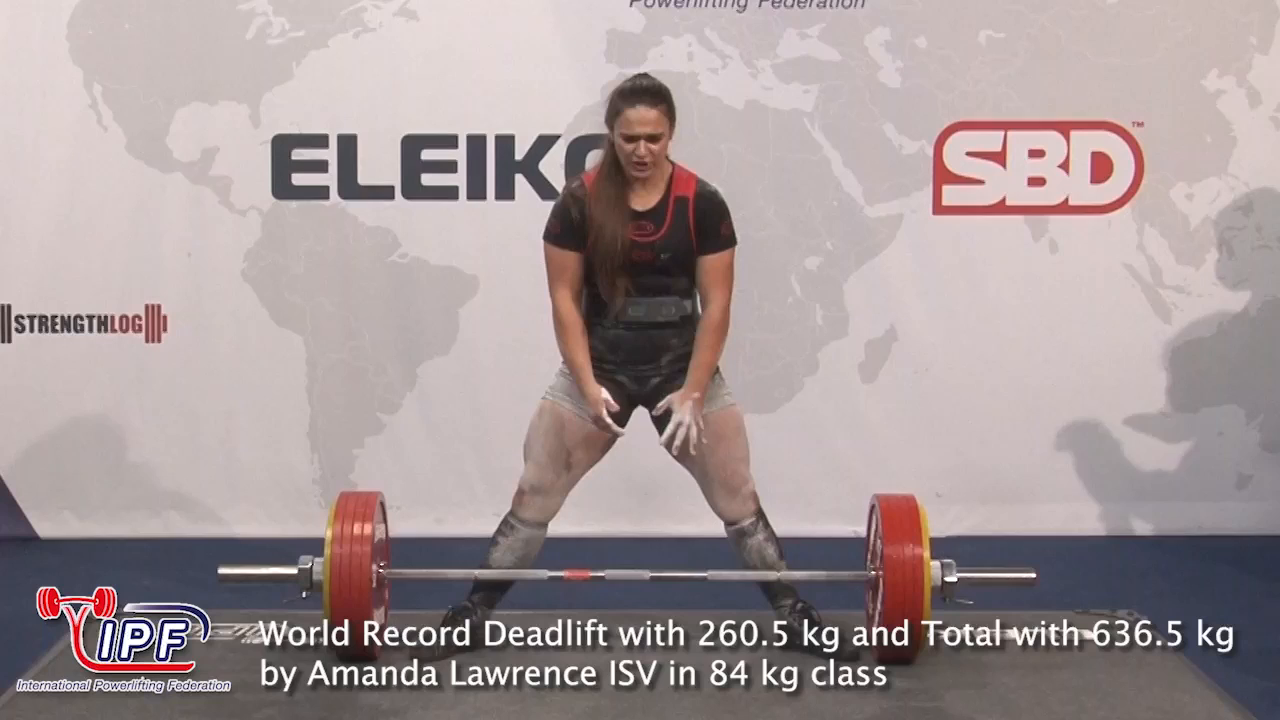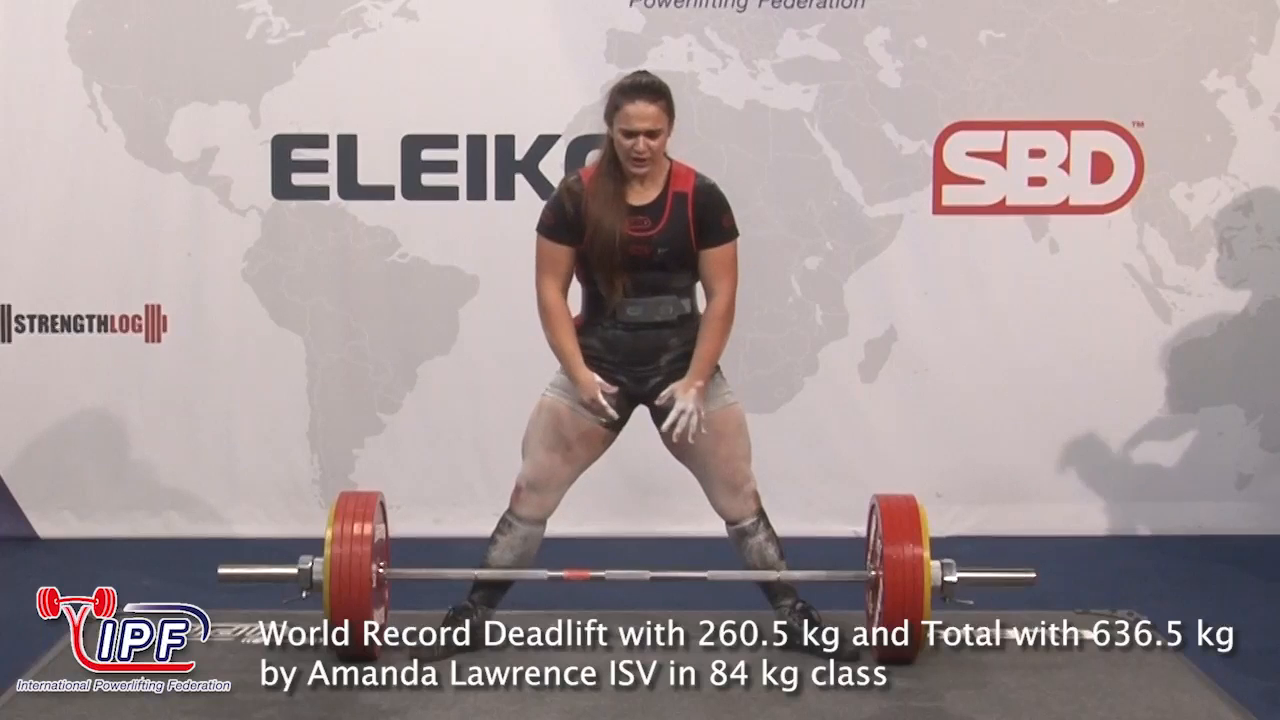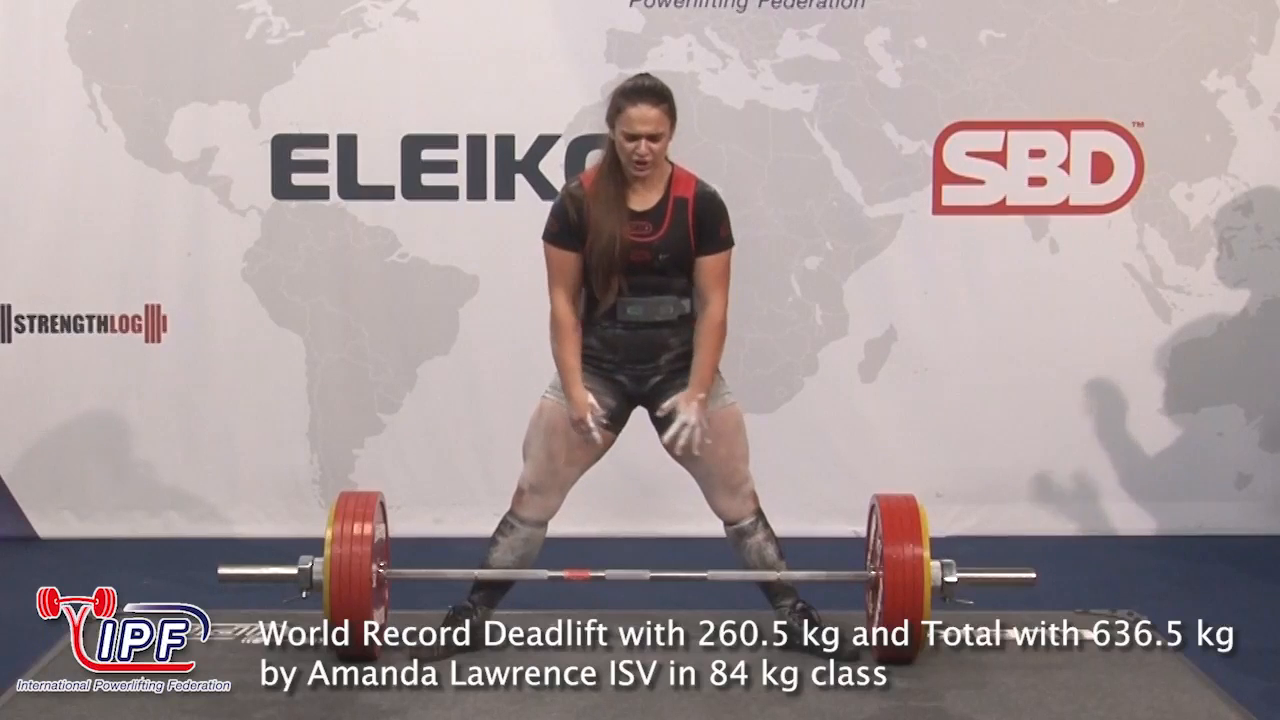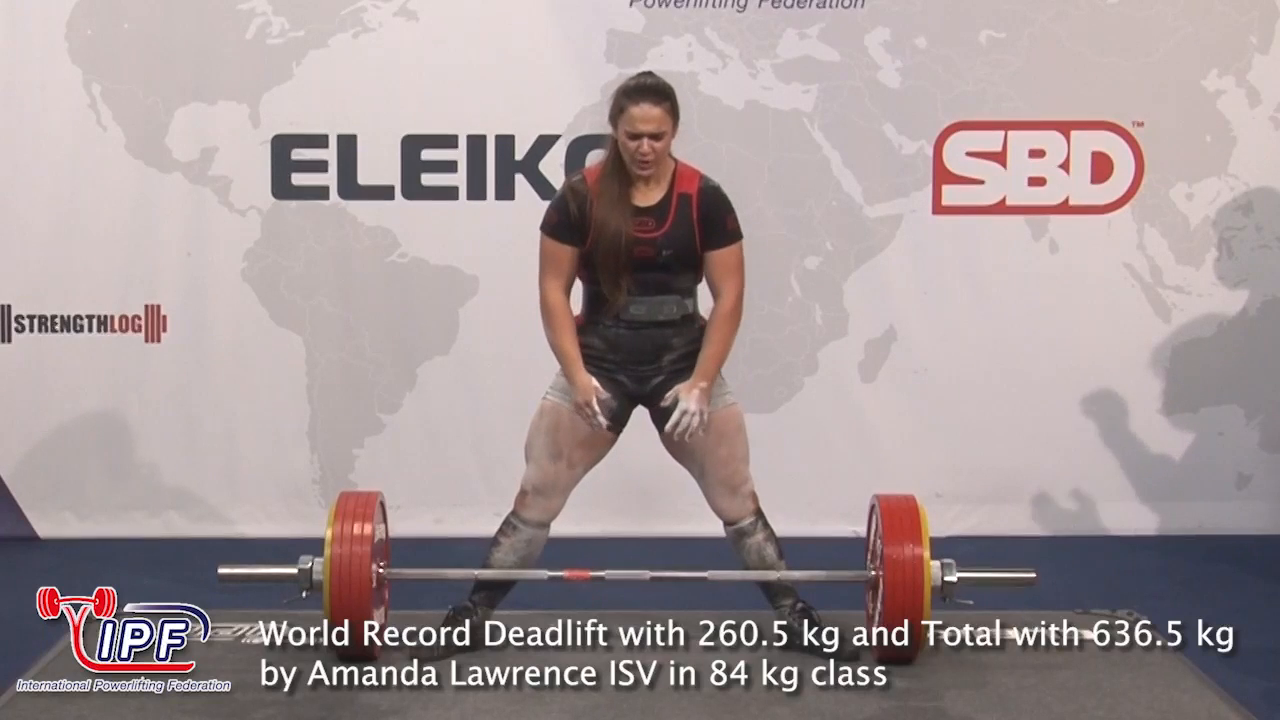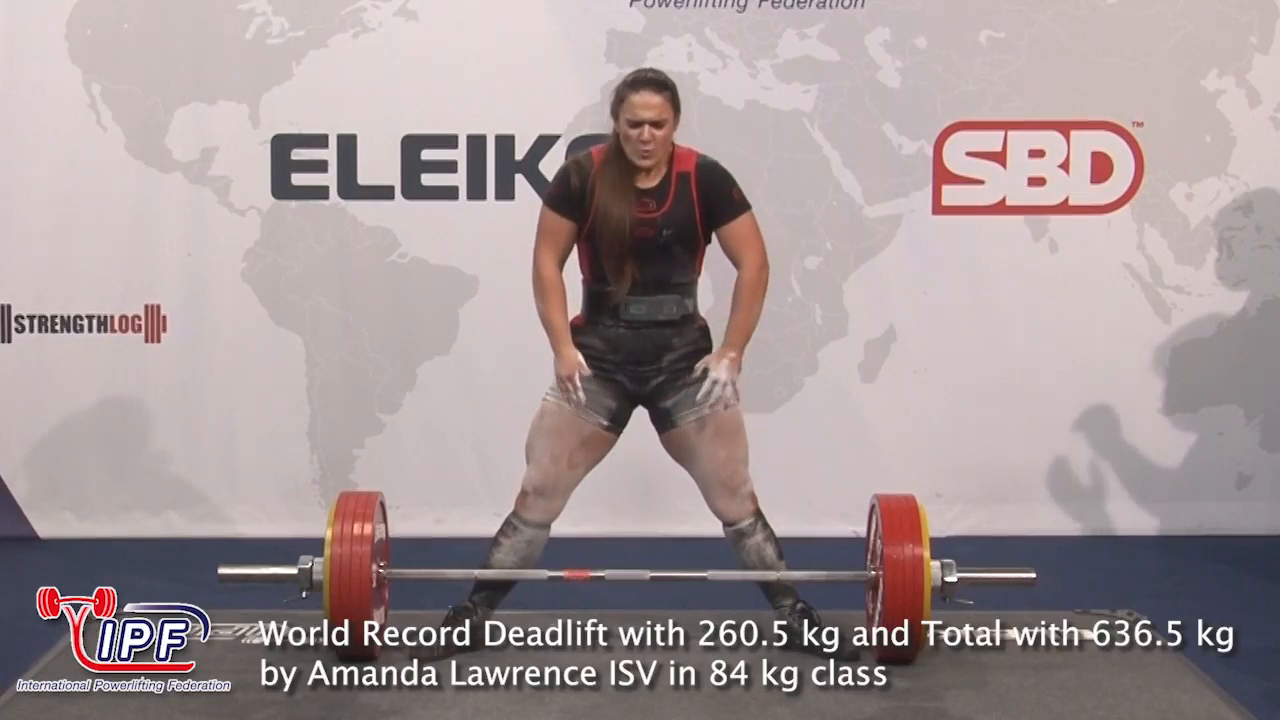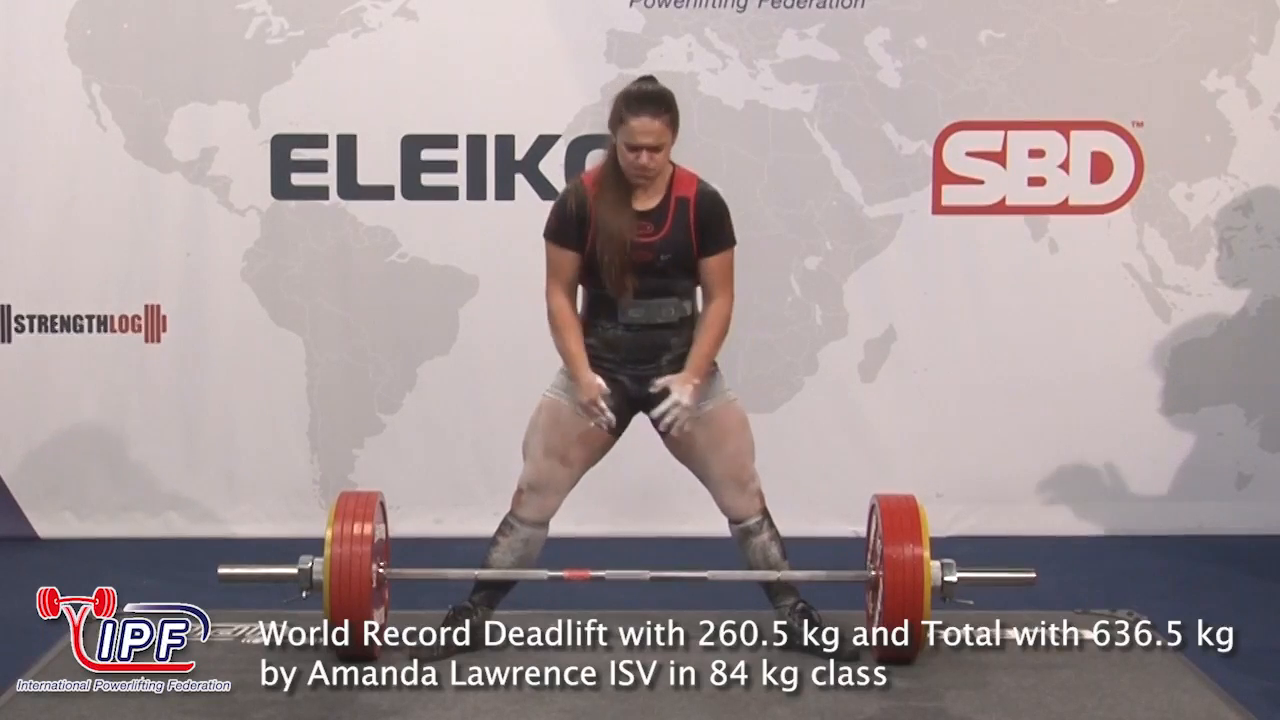
dt=0.3s
person 1, frame 1
left shoulder: (702, 202)
right shoulder: (579, 201)
left elbow: (715, 304)
right elbow: (565, 300)
left wrist: (692, 394)
right wrist: (588, 389)
left hip: (682, 362)
right hip: (599, 363)
left knee: (737, 497)
right knee: (534, 494)
left ankle: (794, 616)
right ankle: (471, 615)
person 1, frame 2
left shoulder: (701, 197)
right shoulder: (576, 196)
left elbow: (722, 296)
right elbow: (550, 290)
left wrist: (695, 382)
right wrist: (578, 373)
left hip: (681, 361)
right hip: (598, 361)
left knee: (739, 496)
right knee: (532, 491)
left ankle: (795, 616)
right ankle: (472, 614)
person 1, frame 3
left shoulder: (701, 203)
right shoulder: (578, 201)
left elbow: (712, 305)
right elbow: (563, 301)
left wrist: (697, 394)
right wrist: (574, 390)
left hip: (680, 362)
right hip: (598, 363)
left knee: (737, 496)
right knee: (533, 492)
left ankle: (794, 616)
right ankle: (471, 614)
person 1, frame 4
left shoulder: (705, 198)
right shoulder: (580, 196)
left elbow: (728, 297)
right elbow: (554, 290)
left wrist: (701, 383)
right wrist: (576, 375)
left hip: (682, 361)
right hip: (600, 362)
left knee: (736, 497)
right knee: (537, 494)
left ankle: (794, 617)
right ankle: (473, 614)
person 1, frame 5
left shoulder: (705, 178)
right shoulder: (582, 176)
left elbow: (753, 264)
right elbow: (546, 263)
left wrist: (732, 352)
right wrist: (560, 345)
left hip: (684, 360)
right hip: (597, 360)
left knee: (734, 497)
right knee: (539, 494)
left ankle: (795, 616)
right ankle: (472, 614)
person 1, frame 6
left shoulder: (701, 202)
right shoulder: (580, 199)
left elbow: (718, 300)
right elbow: (560, 294)
left wrist: (694, 378)
right wrist: (580, 375)
left hip: (680, 363)
right hip: (600, 364)
left knee: (742, 496)
right knee: (535, 493)
left ankle: (794, 616)
right ankle: (473, 614)
